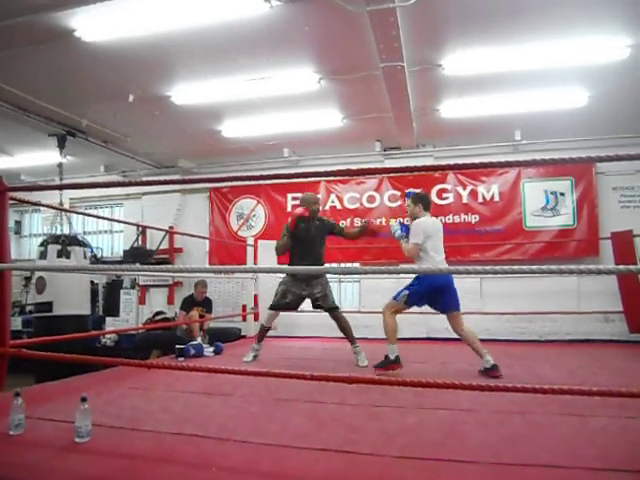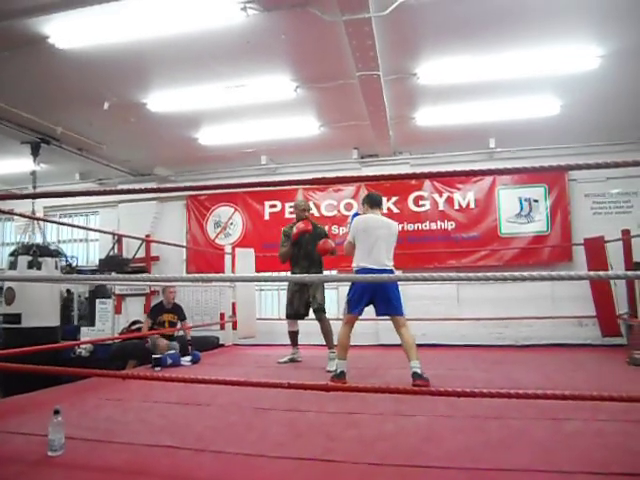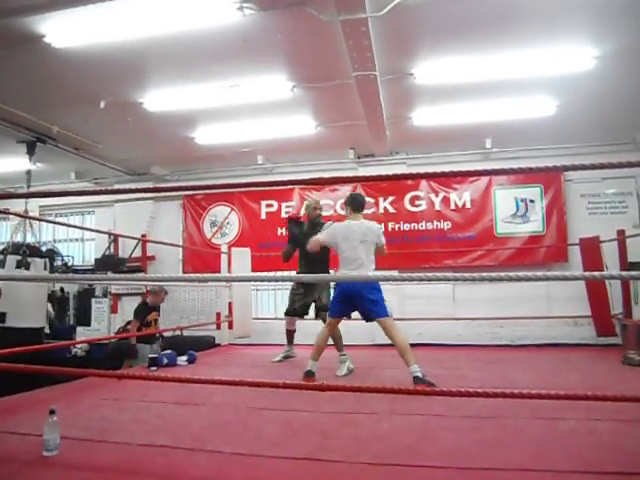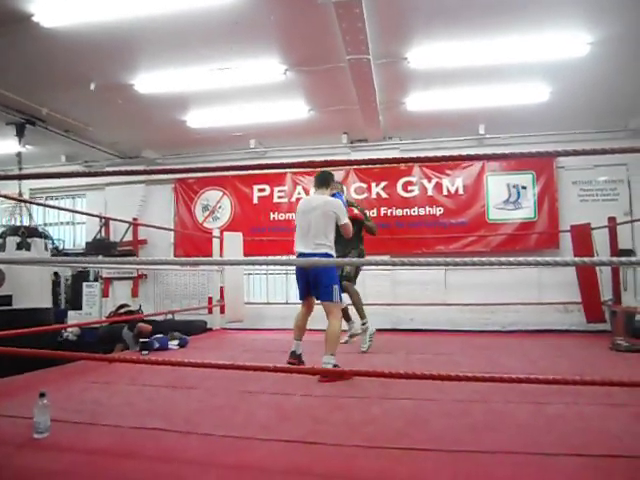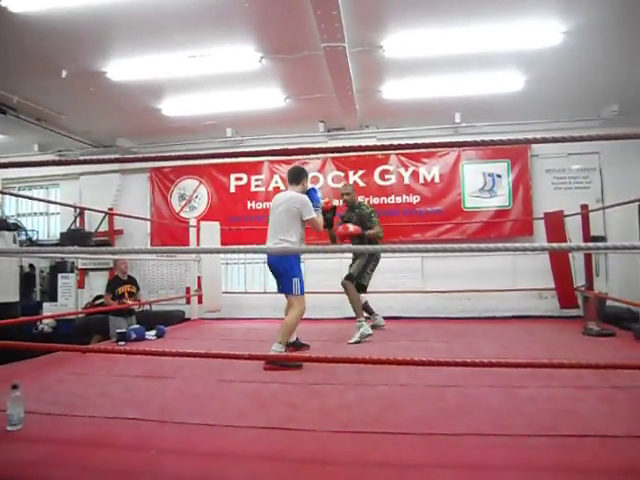
dt=1s
person 1, frame 1
left shoulder: (418, 225)
right shoulder: (436, 223)
left elbow: (410, 254)
left wrist: (401, 236)
left hip: (427, 278)
right hip: (445, 278)
left knee: (389, 310)
right knee: (459, 327)
left ankle: (393, 357)
right ankle: (489, 364)
person 1, frame 2
left shoulder: (359, 221)
right shoulder: (393, 225)
left elbow: (347, 250)
left hip: (363, 276)
right hip: (386, 276)
left knee: (347, 324)
right knee: (402, 325)
left ankle: (340, 372)
right ankle: (416, 372)
person 1, frame 3
left shoulder: (336, 228)
right shoulder: (374, 228)
left elbow: (312, 246)
right elbow: (383, 252)
left hip: (344, 285)
right hip: (367, 284)
left knee: (329, 326)
right knee: (390, 329)
left ankle: (310, 370)
right ankle: (416, 375)
person 1, frame 4
left shoulder: (302, 203)
right shoulder: (335, 203)
right elbow: (348, 232)
left hip: (302, 259)
right hip: (323, 259)
left knee: (306, 307)
right knee: (334, 314)
left ankle: (295, 353)
right ankle: (328, 367)
person 1, frame 5
left shoulder: (278, 198)
right shoulder: (302, 199)
right elbow: (318, 227)
right wrist: (317, 205)
left hip: (273, 254)
right hip: (287, 254)
left knee: (293, 299)
right knee: (298, 306)
left ankle: (291, 340)
right ankle: (275, 354)
person 2, frame 1
left shoulder: (324, 224)
right shoulder: (293, 225)
left elbow: (349, 234)
right elbow: (279, 251)
left wrist: (363, 229)
right wrist: (291, 232)
left hip: (316, 277)
right hip: (294, 276)
left knee: (334, 312)
right knee: (273, 311)
left ankle: (357, 349)
right ankle: (256, 349)
person 2, frame 2
left shoulder: (318, 229)
right shoulder: (288, 231)
left elbow: (332, 251)
right elbow: (282, 257)
left wrist: (331, 248)
right wrist: (293, 241)
left hip: (314, 276)
right hip: (296, 277)
left knee: (320, 314)
right knee: (291, 316)
left ankle: (333, 355)
right ankle: (295, 352)
person 2, frame 3
right shoulder: (298, 229)
right elbow: (285, 257)
right wrist: (290, 235)
left knee: (326, 316)
right knee: (291, 315)
left ankle: (344, 360)
right ankle: (289, 350)
person 2, frame 4
left shoulder: (354, 208)
left elbow: (373, 231)
left wrist: (361, 219)
left hip: (354, 253)
right hip: (339, 256)
left knee: (347, 283)
left ankle: (366, 326)
right ankle: (353, 327)
person 2, frame 5
left shoulder: (365, 210)
right shoulder: (346, 215)
left elbow: (379, 234)
right elbow: (333, 239)
left wrist: (359, 232)
right wrist: (329, 222)
left hip: (371, 254)
right hip: (360, 255)
left knee: (349, 284)
right knee: (354, 291)
left ankle: (364, 328)
right ankle: (376, 319)
